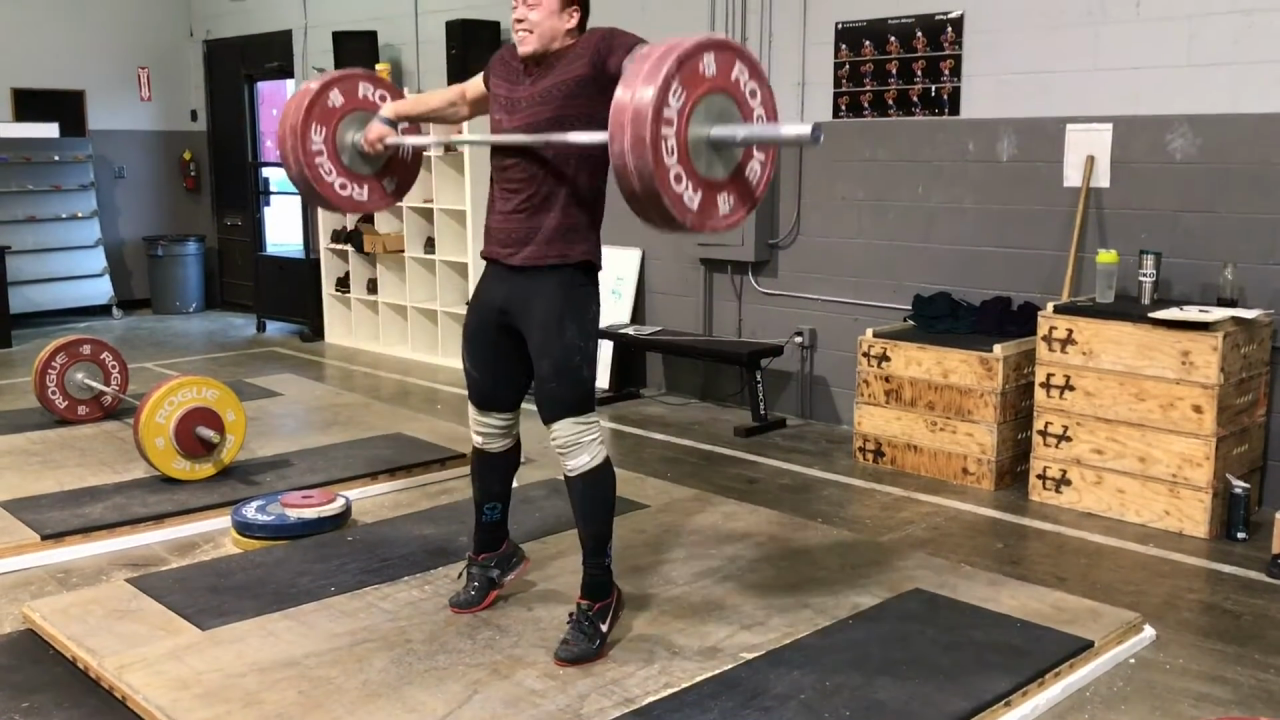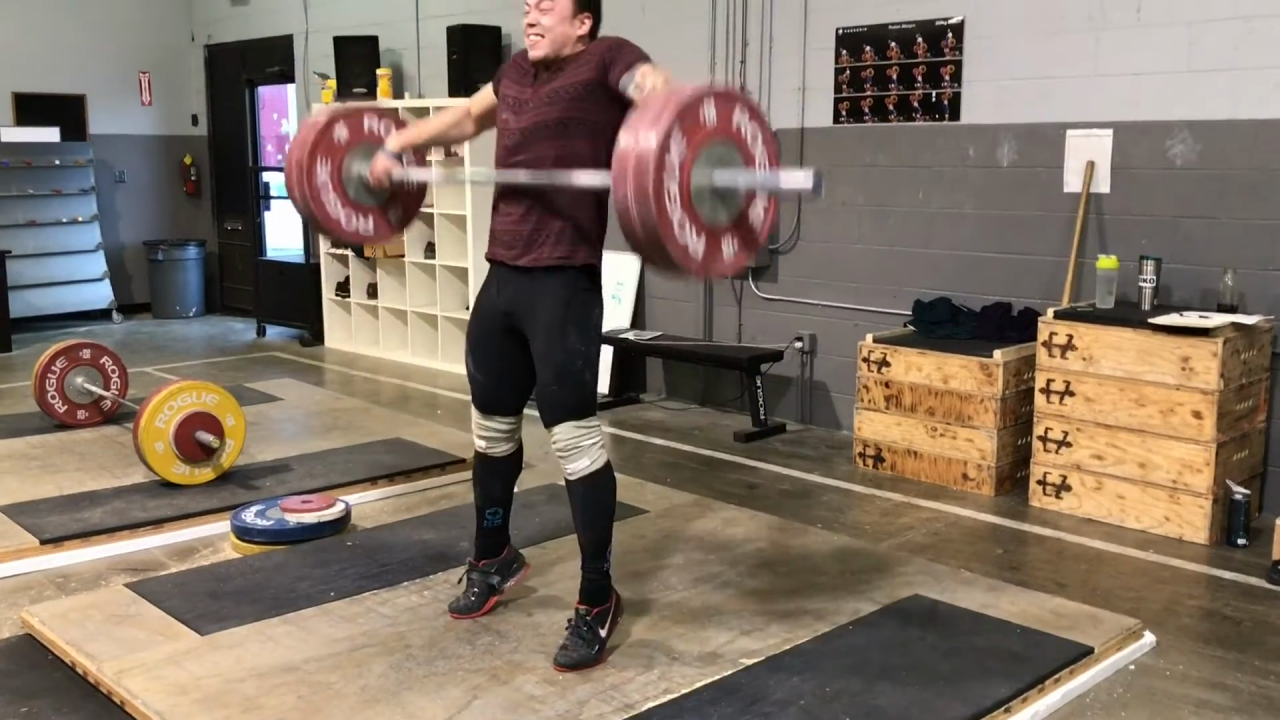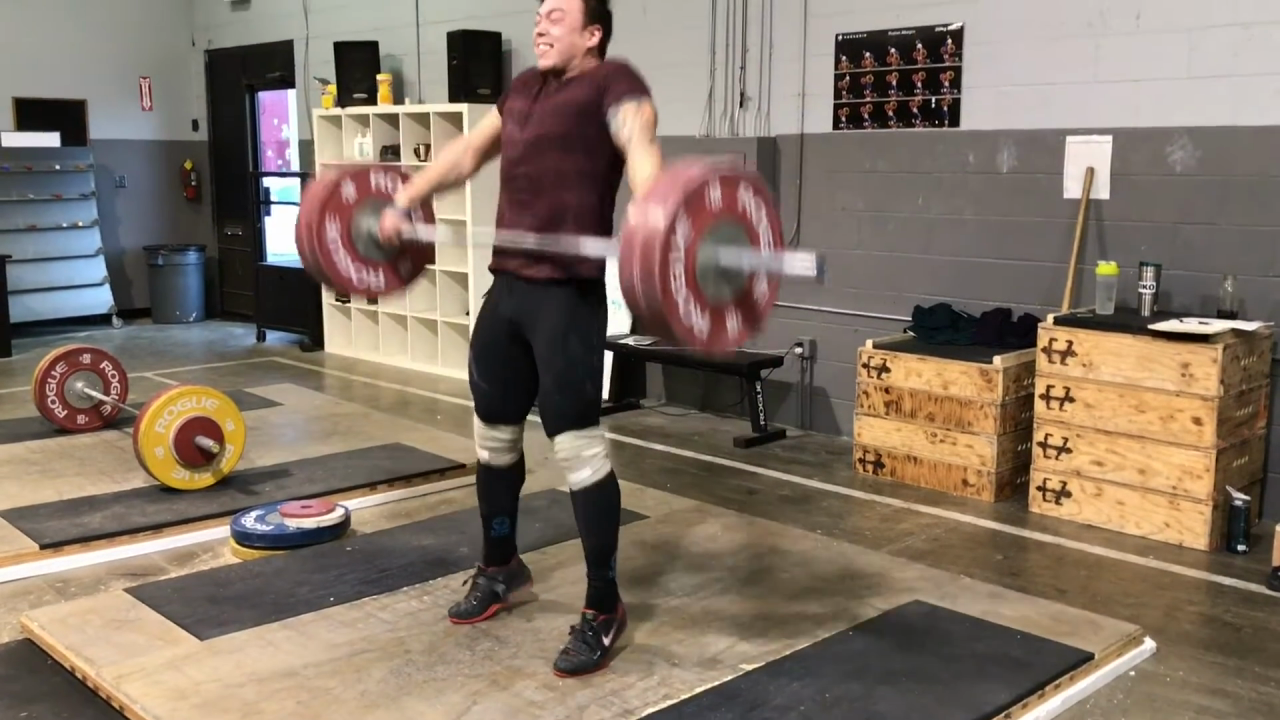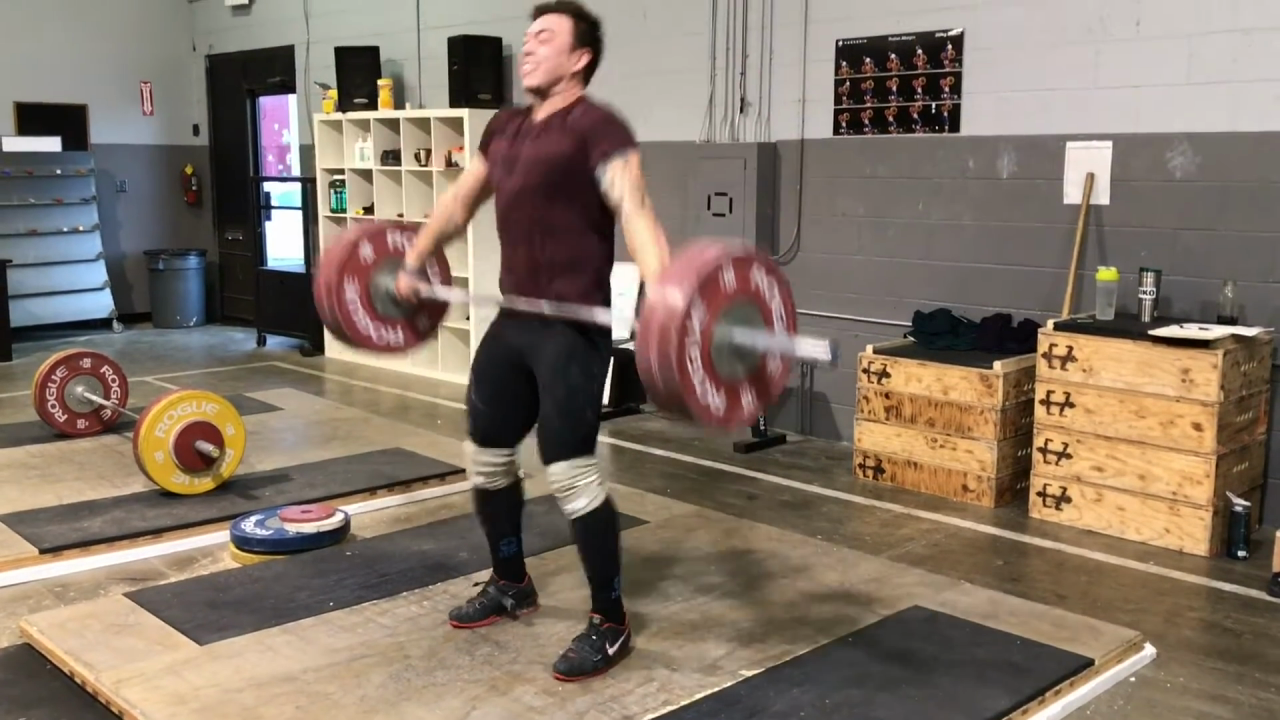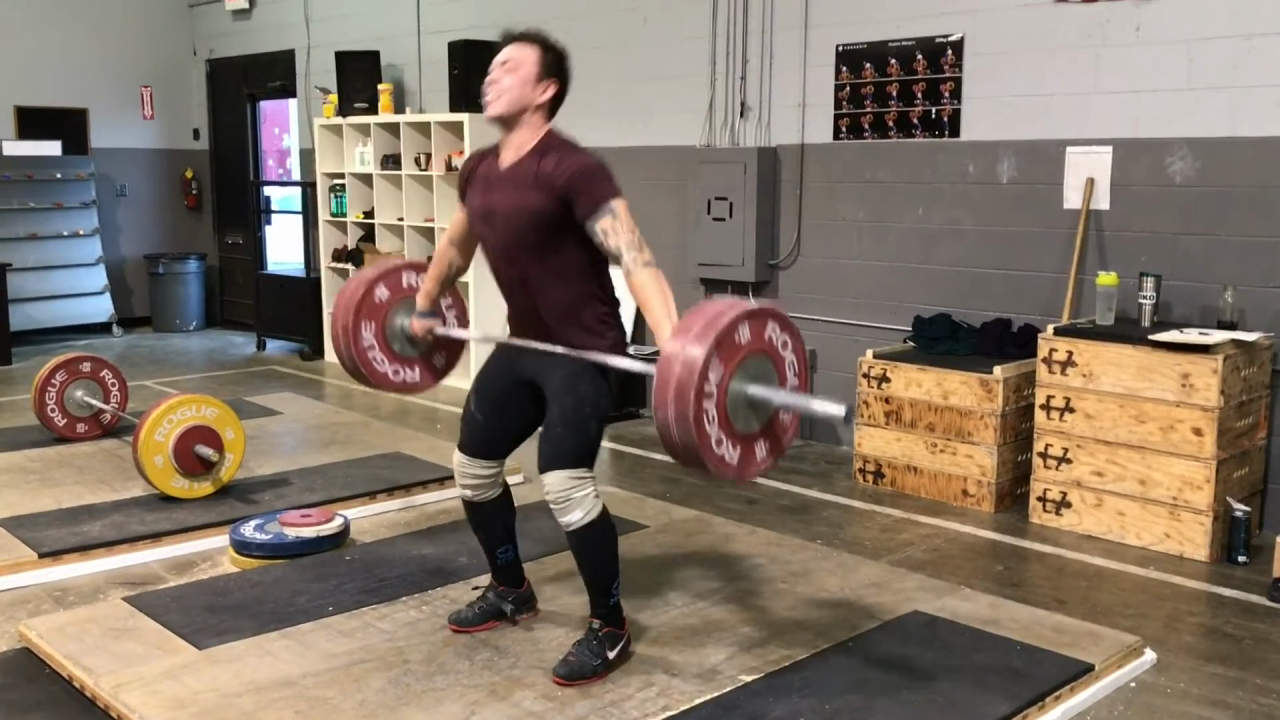
dt=0.1s
person 1, frame 1
right shoulder: (508, 64)
right elbow: (458, 97)
right wrist: (389, 116)
left hip: (559, 277)
right hip: (498, 274)
left knee: (572, 433)
right knee: (488, 424)
left ankle: (599, 597)
right ankle: (493, 551)
person 1, frame 2
left shoulder: (608, 59)
right shoulder: (518, 70)
left elbow: (660, 93)
right elbow: (467, 115)
right wrist: (399, 144)
left hip: (563, 281)
right hip: (502, 277)
left knee: (574, 437)
right knee: (491, 429)
left ankle: (598, 603)
right ankle: (493, 558)
person 1, frame 3
left shoulder: (610, 79)
right shoulder: (524, 88)
left elbow: (641, 149)
right elbow: (467, 149)
right wrist: (403, 201)
left hip: (567, 291)
right hip: (507, 289)
left knee: (577, 447)
right knee: (493, 436)
left ankle: (604, 613)
right ankle: (500, 566)
person 1, frame 4
left shoulder: (594, 127)
right shoulder: (506, 126)
left elbow: (635, 209)
right elbow: (460, 199)
right wrist: (414, 261)
left hip: (570, 330)
right hip: (512, 323)
left knee: (569, 472)
right knee: (485, 458)
left ankle: (609, 621)
right ankle: (510, 584)
person 1, frame 5
left shoulder: (569, 170)
right shoulder: (477, 171)
left elbow: (634, 260)
right elbow: (455, 245)
right wrist: (425, 305)
left hip: (582, 354)
right hip: (521, 349)
left knee: (564, 485)
right knee: (473, 467)
left ankle: (609, 628)
right ankle: (509, 589)
